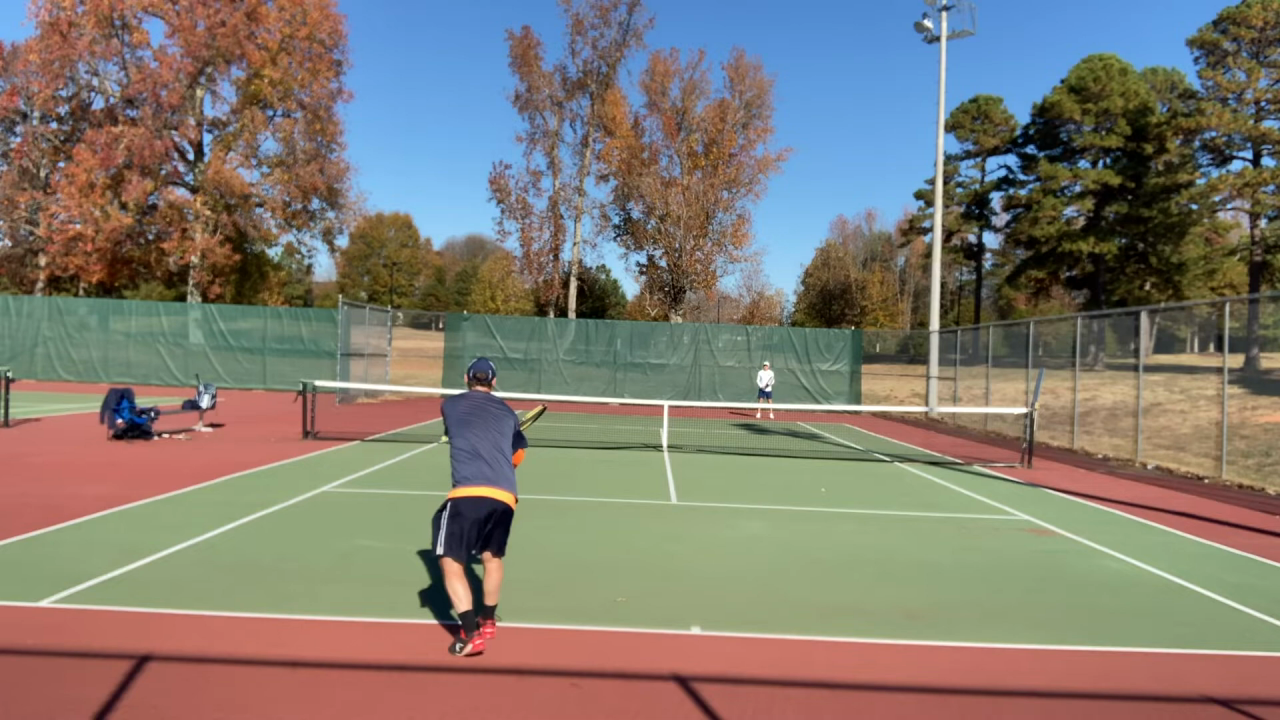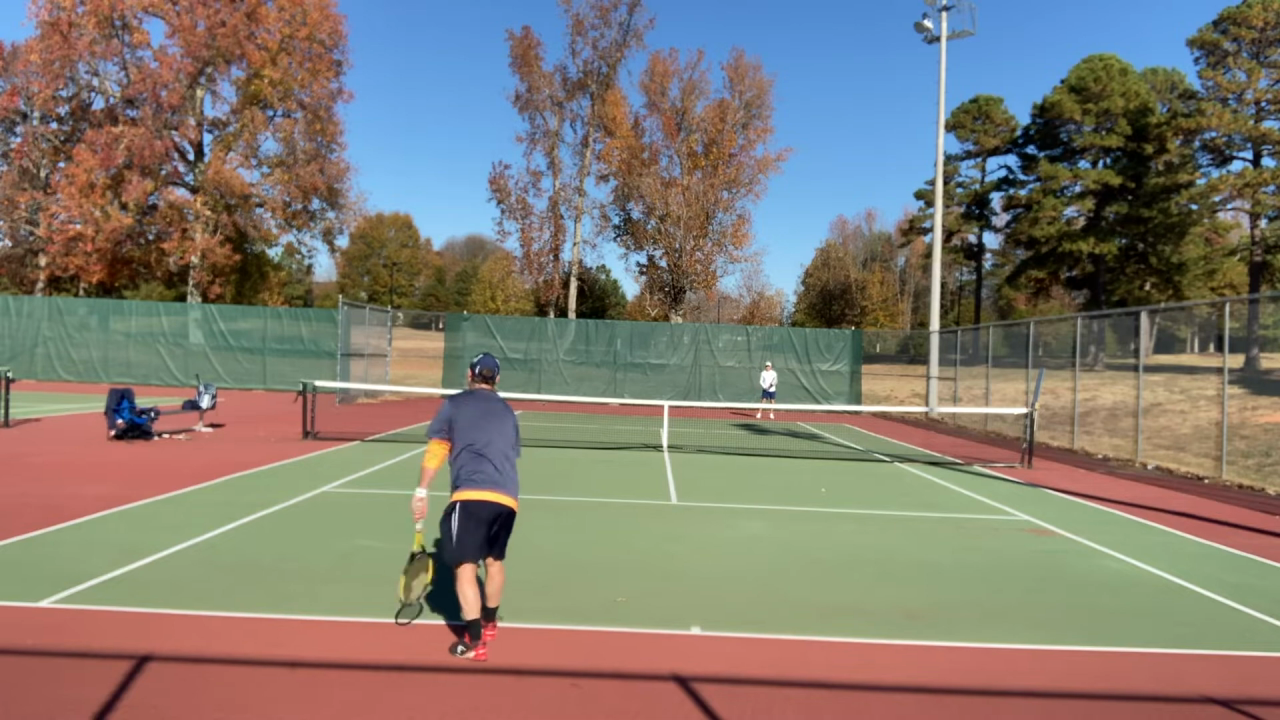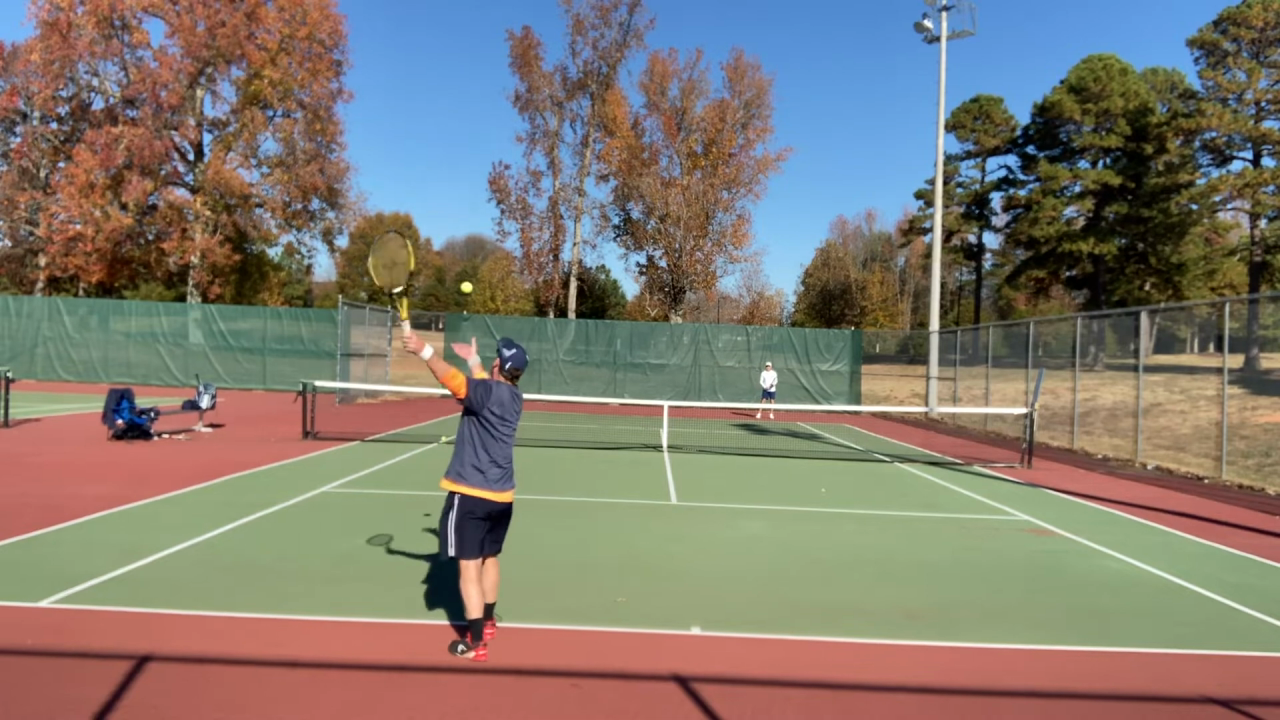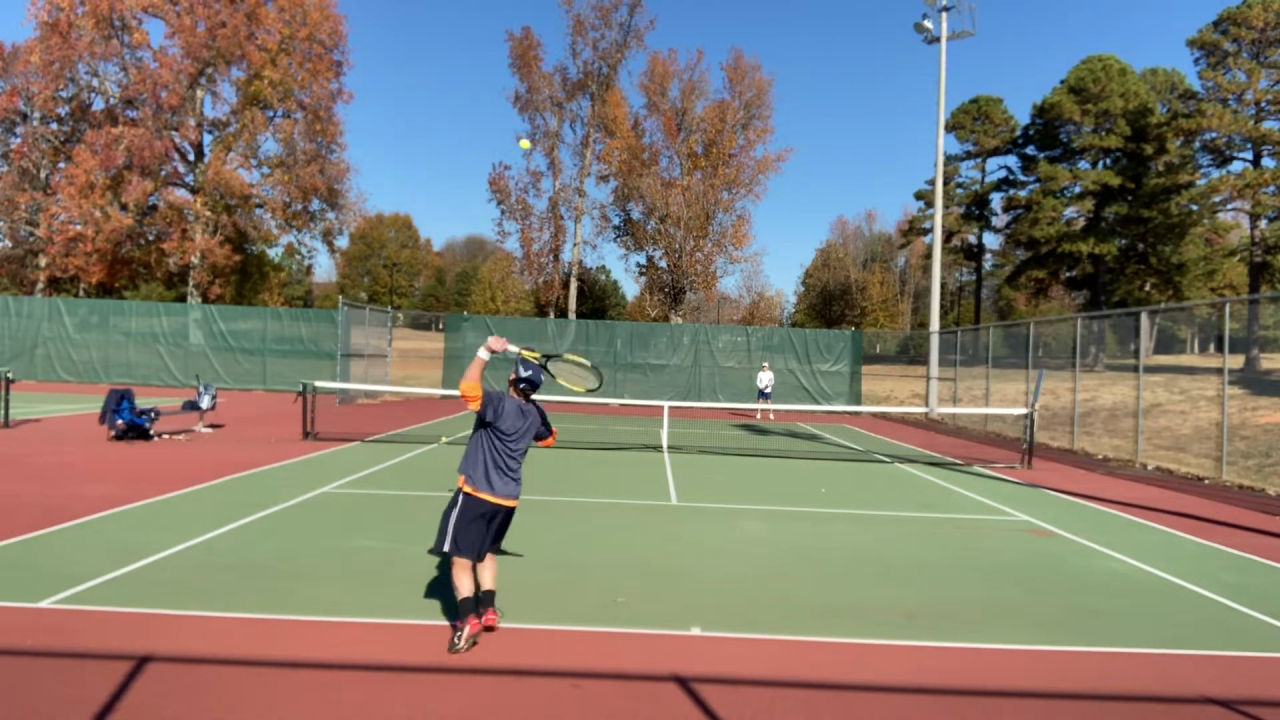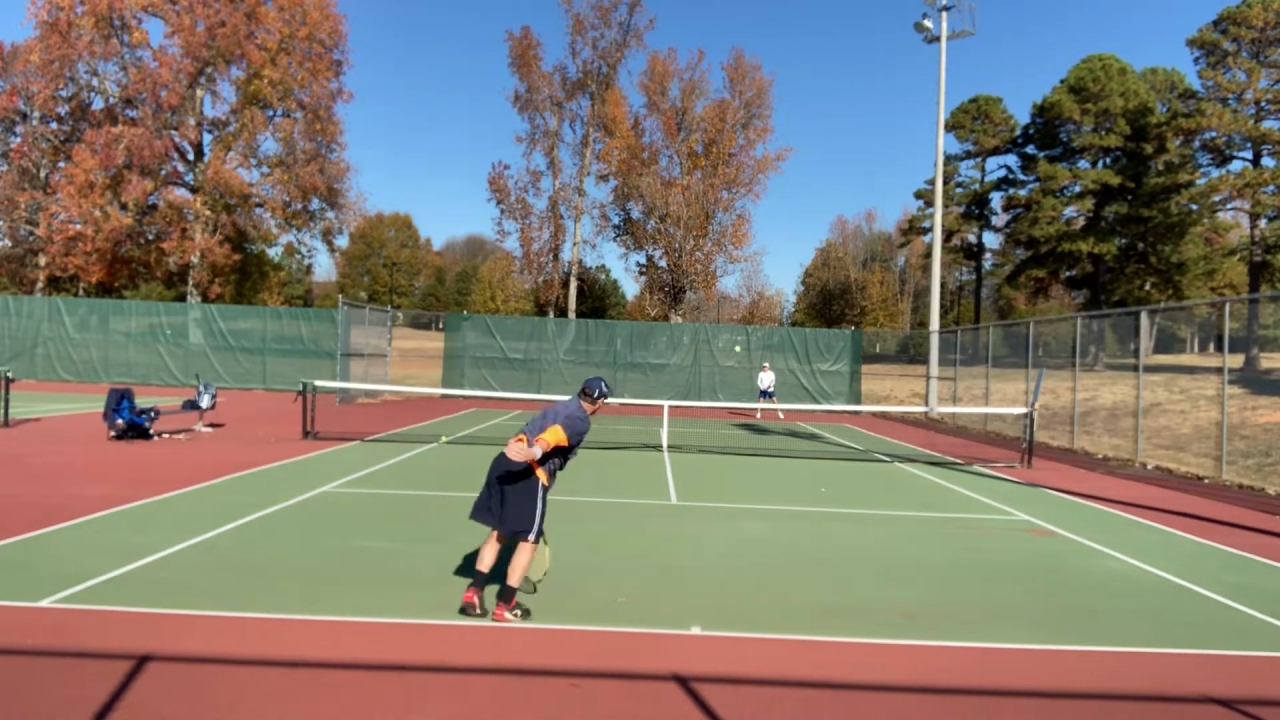
dt=0.5s
person 1, frame 1
left shoulder: (450, 405)
right shoulder: (507, 412)
right elbow: (518, 456)
left hip: (468, 494)
right hip: (504, 496)
left knee: (450, 563)
right knee: (492, 557)
left ankle: (470, 633)
right ankle: (487, 621)
person 1, frame 2
left shoulder: (454, 404)
right shoulder: (507, 412)
left elbow: (436, 450)
left wrist: (421, 491)
left hip: (471, 497)
right hip: (507, 498)
left knee: (465, 568)
right knee: (495, 561)
left ankle: (475, 641)
right ankle: (489, 622)
person 1, frame 3
left shoulder: (489, 393)
right shoulder: (514, 398)
left elbow: (453, 380)
left wrist: (423, 350)
right wrist: (474, 362)
left hip: (470, 494)
right hip: (502, 496)
left knee: (467, 566)
right knee: (489, 559)
left ankle: (476, 641)
right ankle: (487, 621)
person 1, frame 4
left shoulder: (500, 406)
right shoulder: (536, 413)
left elbow: (469, 390)
right elbow: (549, 437)
left wrist: (486, 351)
left hip: (476, 494)
right hip: (507, 497)
left knee: (460, 562)
right knee: (486, 554)
left ankle: (468, 617)
right ankle: (488, 609)
person 1, frame 5
left shoulder: (563, 407)
right shoulder: (581, 421)
right elbow: (554, 437)
right wrist: (534, 453)
left hip: (504, 463)
right hip: (526, 476)
left knee: (497, 535)
right knee: (528, 543)
left ankle: (473, 593)
right ankle: (505, 604)
